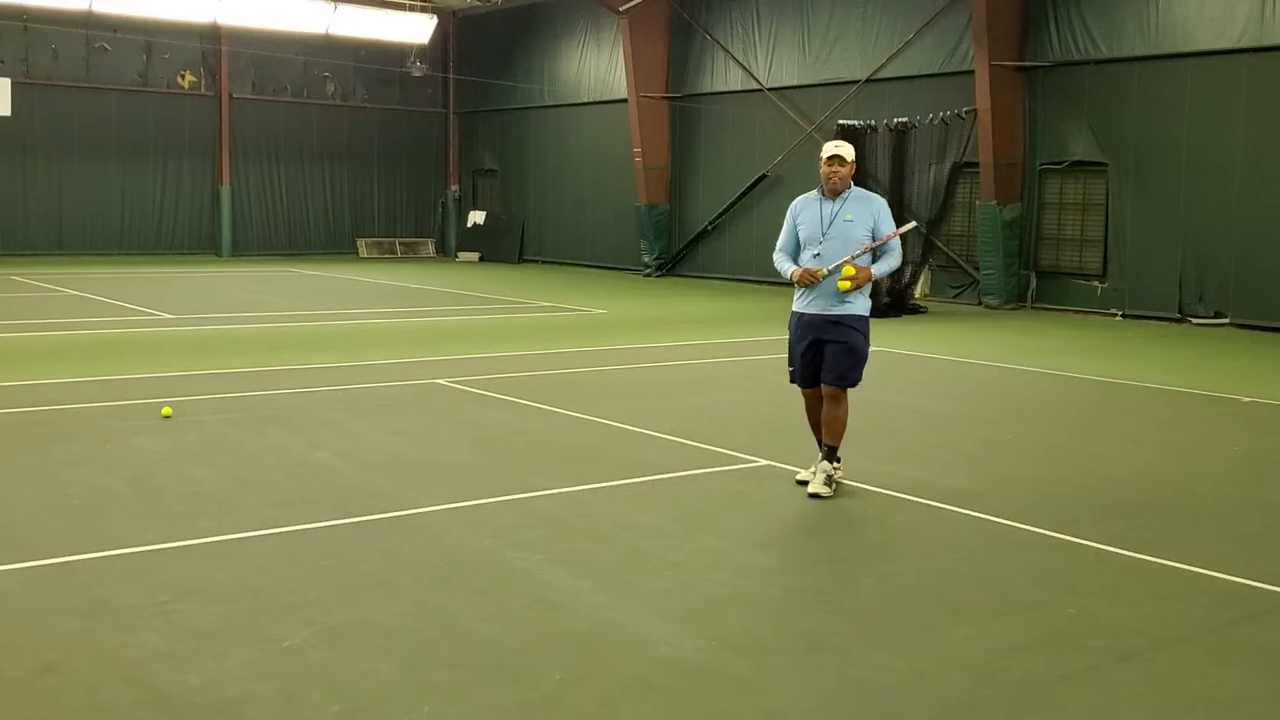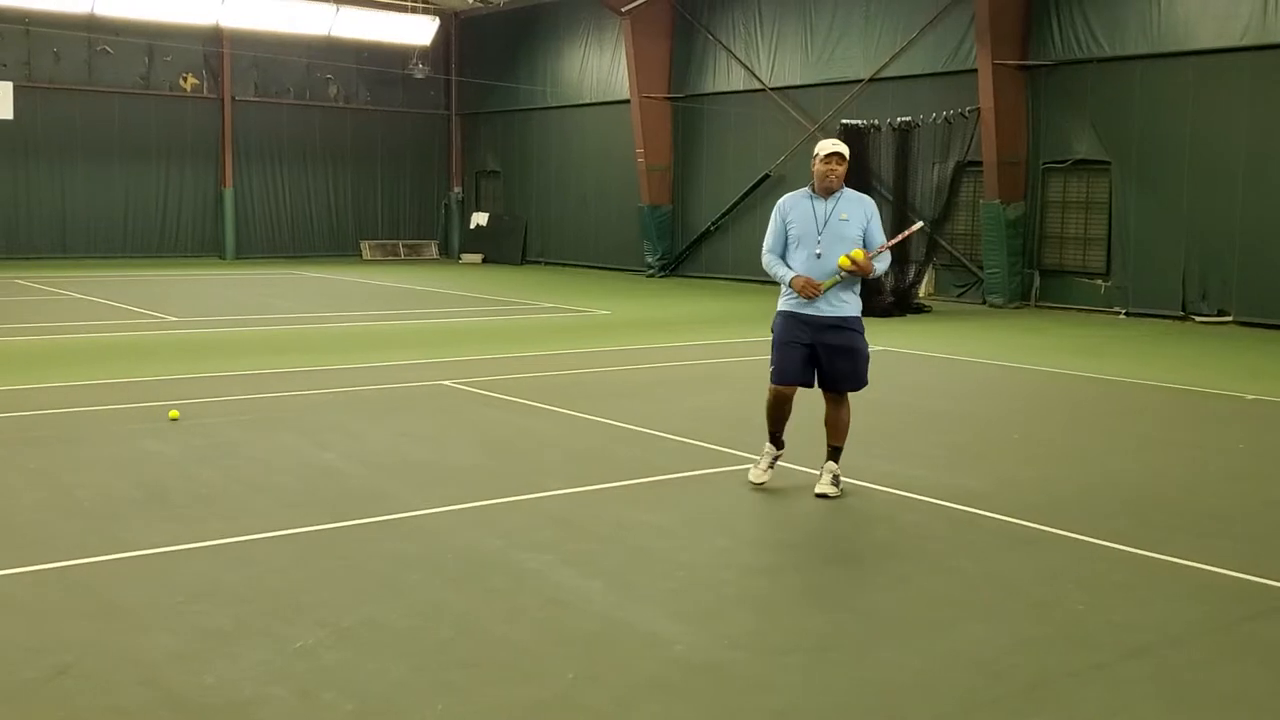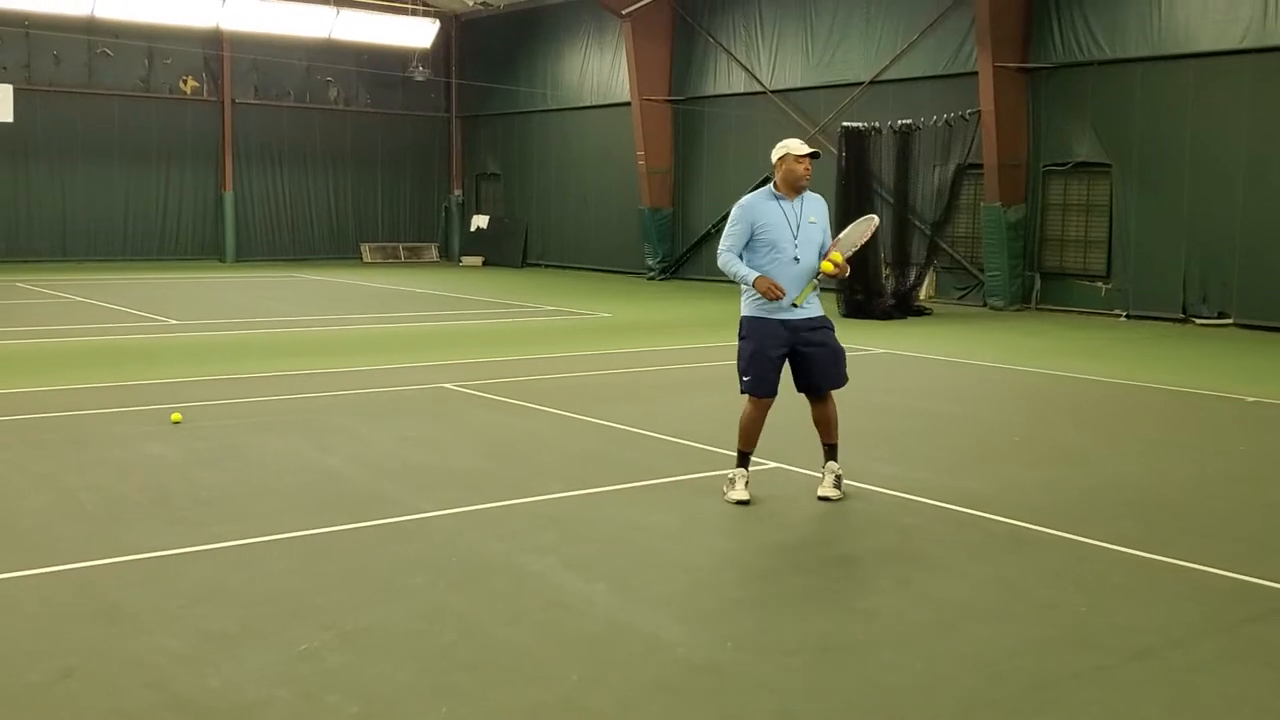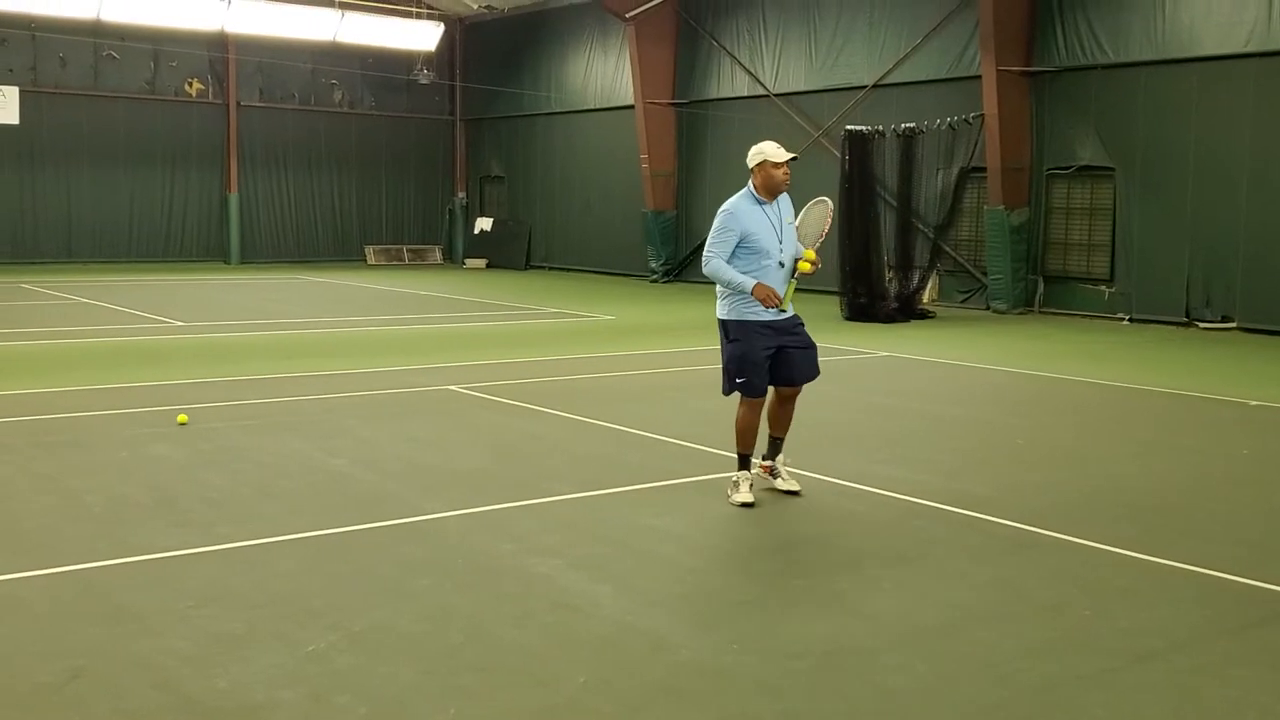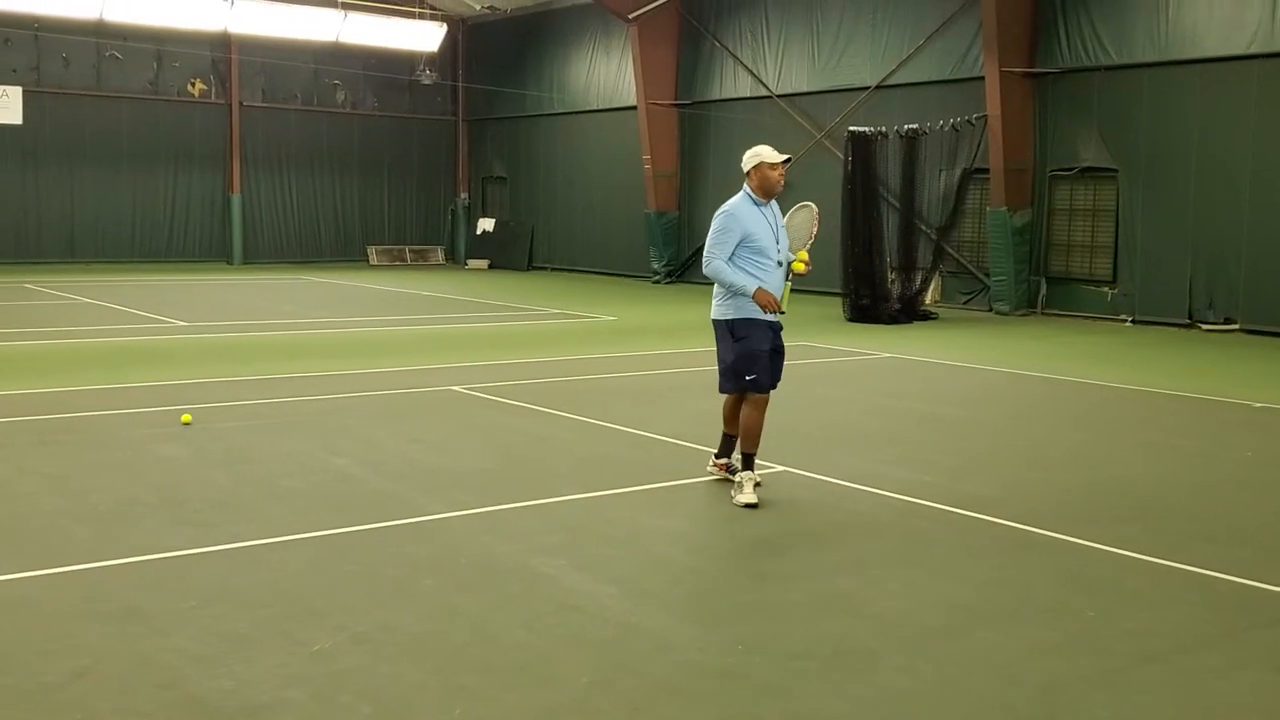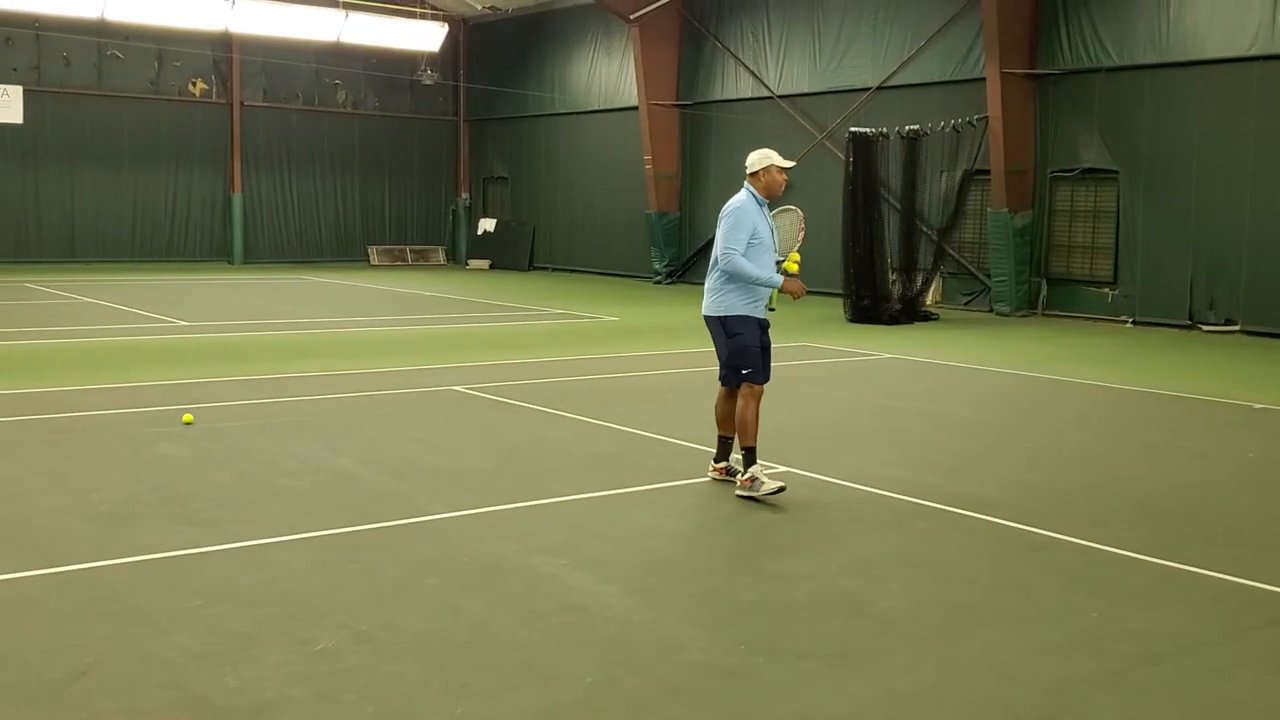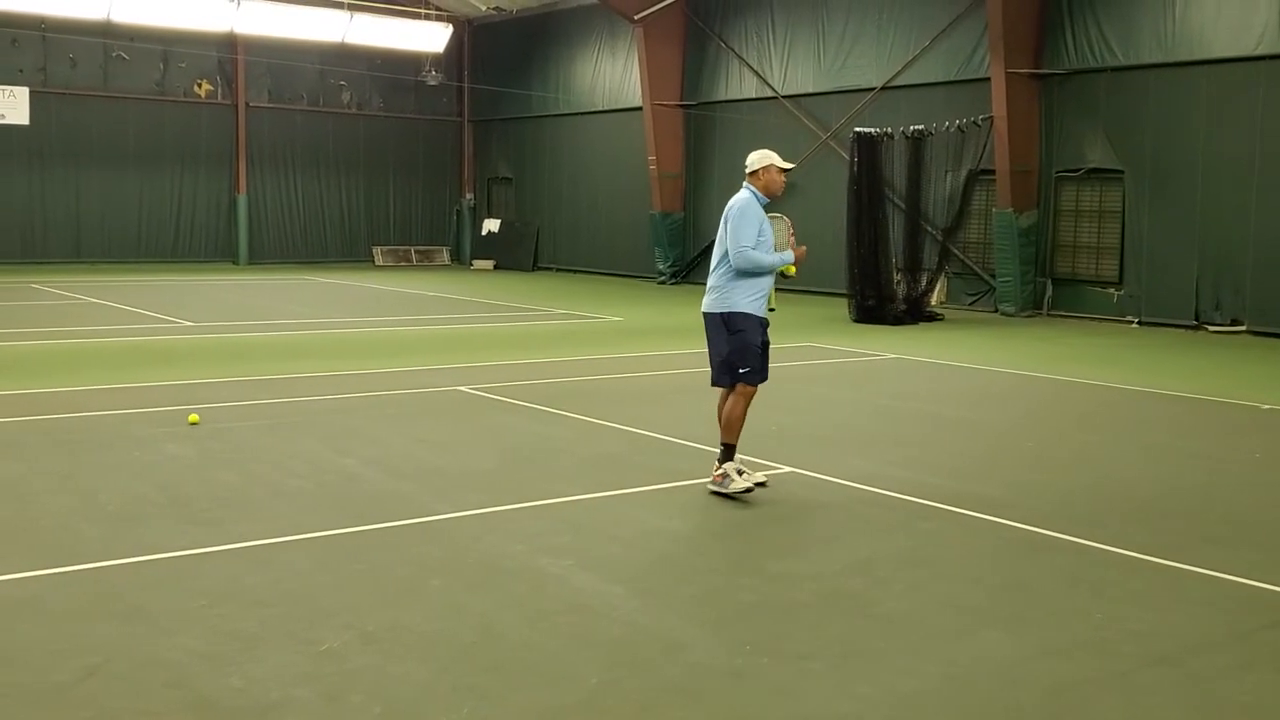
dt=0.4s
person 1, frame 1
left shoulder: (873, 205)
right shoulder: (800, 206)
left elbow: (893, 254)
right elbow: (781, 252)
left wrist: (870, 272)
right wrist: (793, 272)
left hip: (847, 315)
right hip: (805, 312)
left knee: (834, 390)
right knee: (810, 390)
left ankle: (827, 465)
right ankle: (828, 458)
person 1, frame 2
left shoulder: (864, 206)
right shoulder: (788, 204)
left elbow: (883, 254)
right elbow: (769, 255)
left wrist: (871, 267)
right wrist: (791, 279)
left hip: (842, 316)
right hip: (794, 313)
left knee: (836, 395)
right knee: (781, 389)
left ankle: (832, 466)
right ankle: (773, 448)
person 1, frame 3
left shoulder: (818, 205)
right shoulder: (750, 207)
left elbow: (827, 250)
right elbow: (725, 256)
left wrist: (838, 265)
right wrist: (754, 279)
left hip: (810, 317)
right hip: (762, 318)
left knee: (821, 393)
right knee: (759, 399)
left ankle: (831, 466)
right ankle: (740, 471)
person 1, frame 4
left shoulder: (785, 202)
right shoulder: (734, 212)
right elbow: (711, 263)
left wrist: (804, 258)
right wrist: (752, 287)
left hip: (782, 316)
right hip: (744, 319)
left knee: (789, 388)
right knee: (752, 397)
left ankle: (771, 461)
right ankle: (743, 474)
person 1, frame 5
left shoulder: (772, 208)
right shoulder: (733, 212)
right elbow: (711, 263)
left wrist: (794, 261)
right wrist: (753, 290)
left hip: (766, 317)
right hip: (740, 318)
left knee: (743, 392)
right knee: (756, 394)
left ankle: (723, 458)
right ankle: (745, 474)
person 1, frame 6
left shoulder: (759, 208)
right shoulder: (740, 208)
right elbow: (729, 260)
left wrist: (783, 265)
right wrist: (779, 281)
left hip: (747, 312)
right hip: (731, 312)
left knee: (733, 385)
right knee: (751, 387)
left ankle: (721, 462)
right ankle: (750, 473)
person 1, frame 7
left shoulder: (753, 205)
right shoulder: (745, 205)
right elbow: (742, 258)
left wrist: (781, 260)
right wrist: (789, 257)
left hip: (746, 311)
right hip: (732, 311)
left knee: (735, 386)
right knee: (743, 387)
left ankle: (727, 462)
right ankle: (725, 470)
